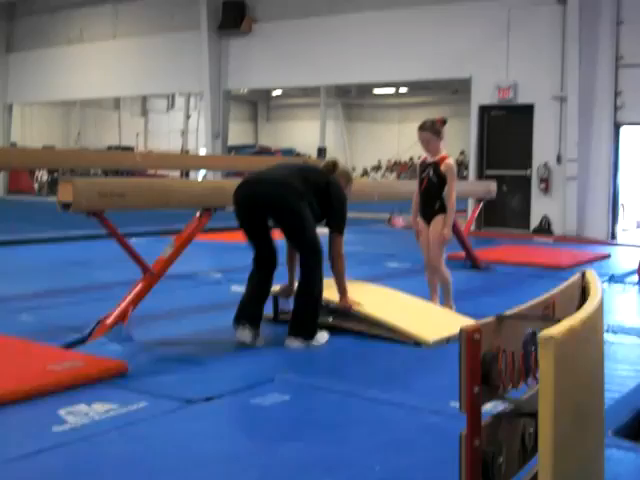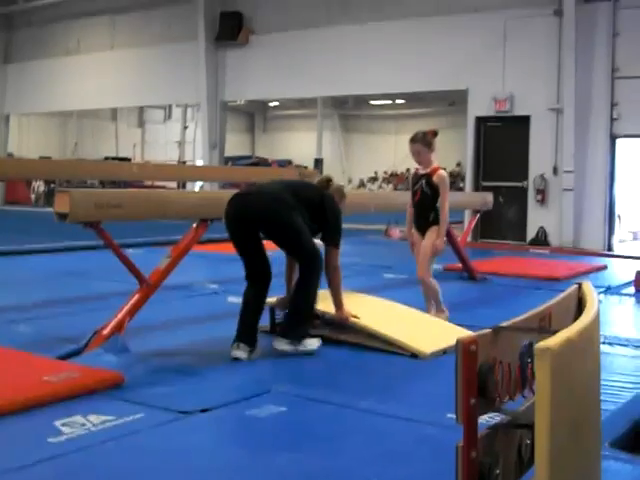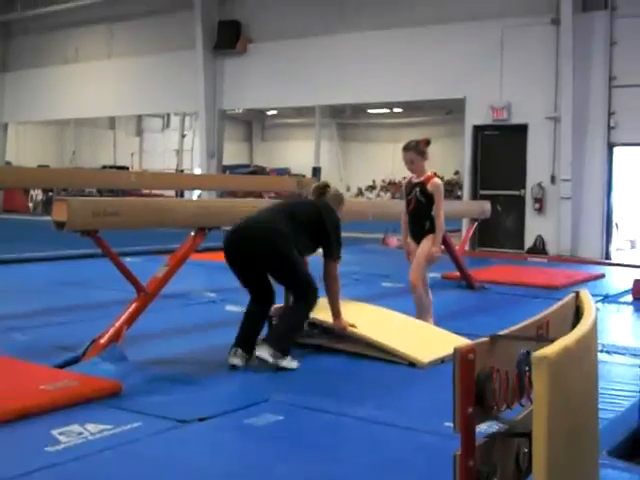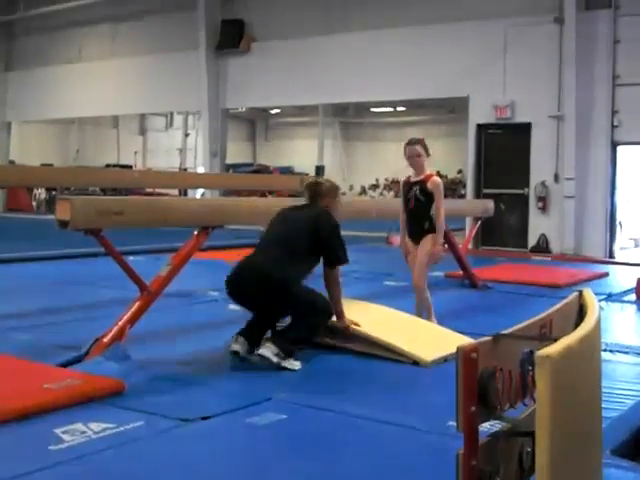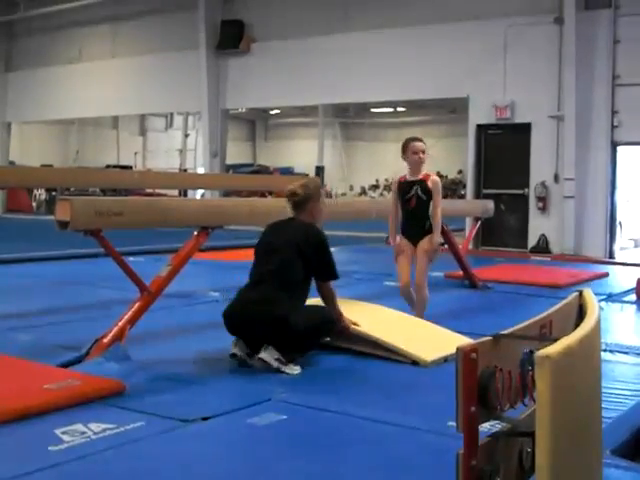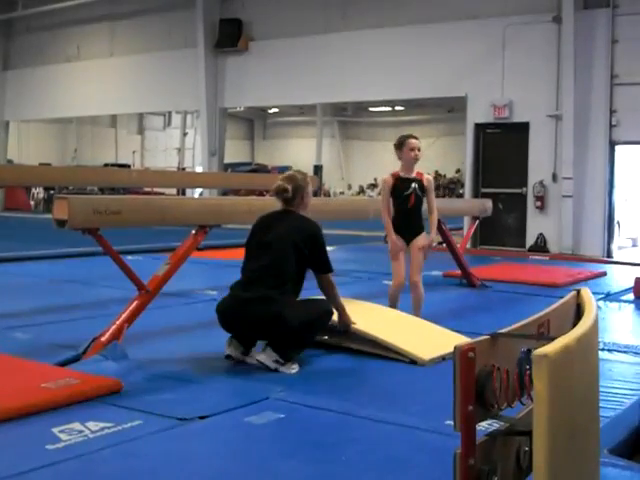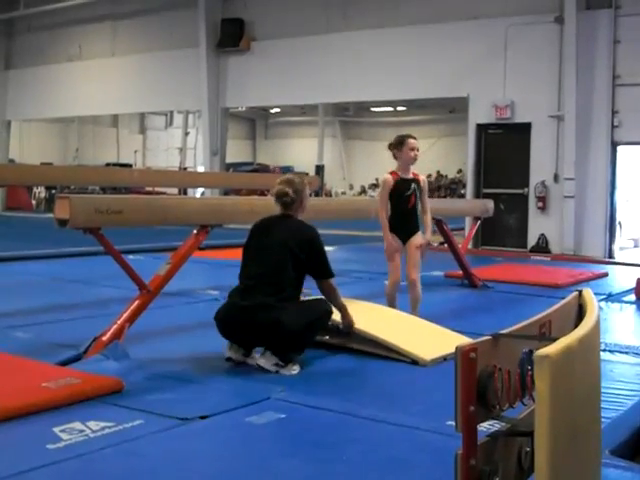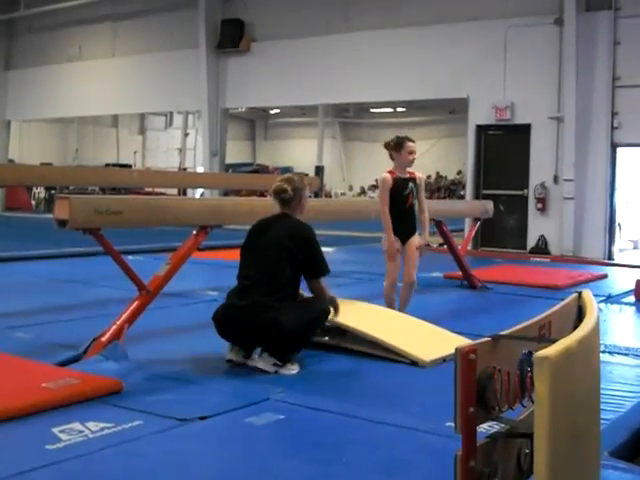
dt=0.2s
person 1, frame 1
right shoulder: (335, 191)
left elbow: (293, 243)
right elbow: (336, 253)
left wrist: (290, 283)
right wrist: (343, 295)
left hip: (245, 192)
right hip: (283, 195)
left knee: (265, 259)
right knee: (312, 258)
left ankle: (245, 326)
right ankle: (303, 334)
person 1, frame 2
right shoulder: (330, 205)
left elbow: (292, 256)
right elbow: (332, 265)
left wrist: (290, 295)
right wrist: (339, 308)
right hip: (271, 208)
left knee: (258, 276)
right knee: (312, 264)
left ankle: (242, 344)
right ankle: (291, 336)
person 1, frame 3
left shoulder: (296, 206)
right shoulder: (329, 215)
left elbow: (294, 260)
right elbow: (331, 275)
left wrist: (287, 304)
right wrist: (337, 317)
left hip: (235, 239)
right hip: (265, 242)
left knee: (262, 295)
right knee: (307, 293)
left ankle: (240, 350)
right ankle: (274, 348)
person 1, frame 4
left shoulder: (287, 213)
right shoulder: (327, 221)
right elbow: (332, 277)
right wrist: (341, 316)
right hip: (275, 281)
left knee: (274, 302)
right knee: (321, 309)
left ankle: (245, 340)
right ankle: (278, 347)
person 1, frame 5
left shoulder: (272, 229)
right shoulder: (314, 235)
right elbow: (324, 288)
right wrist: (340, 319)
right hip: (274, 318)
right knee: (327, 318)
left ankle: (245, 345)
right ankle: (280, 352)
person 1, frame 6
left shoulder: (262, 222)
right shoulder: (309, 228)
right elbow: (325, 281)
right wrist: (341, 312)
right hip: (268, 315)
right knee: (323, 310)
left ankle: (239, 344)
right ankle: (278, 353)
person 1, frame 7
left shoulder: (259, 227)
right shoulder: (306, 233)
right elbow: (326, 286)
right wrist: (345, 313)
right hip: (267, 322)
right knee: (322, 310)
left ankle: (241, 347)
right ankle: (277, 356)
person 1, frame 8
left shoulder: (258, 226)
right shoulder: (302, 231)
right elbow: (316, 287)
left wrist: (294, 293)
right wrist: (331, 299)
right hip: (265, 323)
right knee: (320, 307)
left ankle: (241, 349)
right ankle: (274, 357)
person 2, frame 1
left shoulder: (447, 163)
right shoulder: (422, 163)
left elbow: (451, 196)
left wrist: (448, 226)
right wrist: (414, 219)
left hip: (439, 215)
right hip: (424, 216)
left knee: (437, 263)
right knee: (428, 263)
left ankle: (449, 303)
right ankle: (434, 301)
person 2, frame 2
left shoulder: (440, 175)
right shoulder: (414, 174)
left elbow: (444, 207)
left wrist: (441, 237)
right wrist: (409, 231)
left hip: (433, 227)
right hip: (418, 228)
left knee: (423, 274)
right knee: (424, 275)
left ankle: (442, 310)
right ankle: (431, 311)
person 2, frame 3
left shoulder: (434, 183)
right shoulder: (407, 184)
left elbow: (439, 216)
left wrist: (437, 245)
right wrist: (404, 240)
left hip: (428, 235)
right hip: (413, 237)
left knee: (414, 281)
right knee: (421, 282)
left ankle: (421, 320)
right ankle: (428, 319)
person 2, frame 4
left shoulder: (434, 181)
right shoulder: (405, 183)
left elbow: (440, 214)
left wrist: (439, 243)
right wrist: (402, 240)
left hip: (427, 235)
right hip: (411, 237)
left knee: (419, 282)
right knee: (418, 283)
right ankle: (429, 317)
person 2, frame 5
left shoulder: (433, 181)
right shoulder: (399, 183)
left elbow: (437, 213)
right elbow: (394, 214)
left wrist: (435, 240)
right wrist: (393, 239)
left hip: (425, 235)
right hip: (405, 236)
left knee: (420, 282)
right knee: (404, 282)
left ankle: (419, 320)
right ankle: (415, 309)
person 2, frame 6
left shoulder: (426, 180)
right shoulder: (390, 180)
left elbow: (432, 211)
right elbow: (385, 211)
left wrist: (431, 236)
right wrist: (391, 238)
left hip: (418, 233)
right hip: (398, 233)
left knee: (416, 280)
right knee: (398, 280)
left ankle: (417, 318)
person 2, frame 7
left shoulder: (421, 180)
right shoulder: (389, 179)
left elbow: (425, 210)
right elbow: (382, 212)
left wrist: (427, 235)
right wrist: (388, 239)
left hip: (414, 232)
right hip: (394, 232)
left knee: (414, 279)
right knee: (395, 279)
left ankle: (414, 316)
person 2, frame 8
left shoulder: (418, 178)
right shoulder: (387, 178)
left elbow: (423, 210)
right elbow: (384, 211)
left wrist: (424, 236)
right wrist: (390, 239)
left hip: (412, 233)
right hip: (394, 233)
left knee: (410, 280)
right knee: (392, 279)
left ankle: (401, 314)
